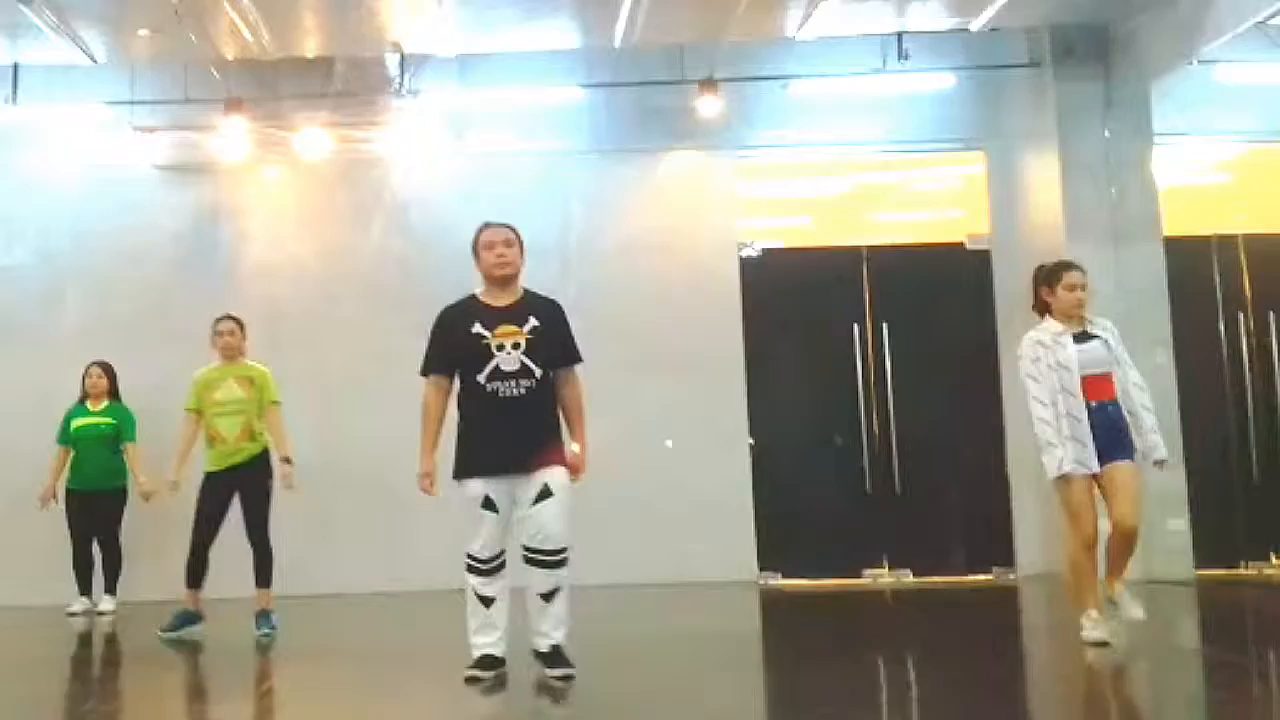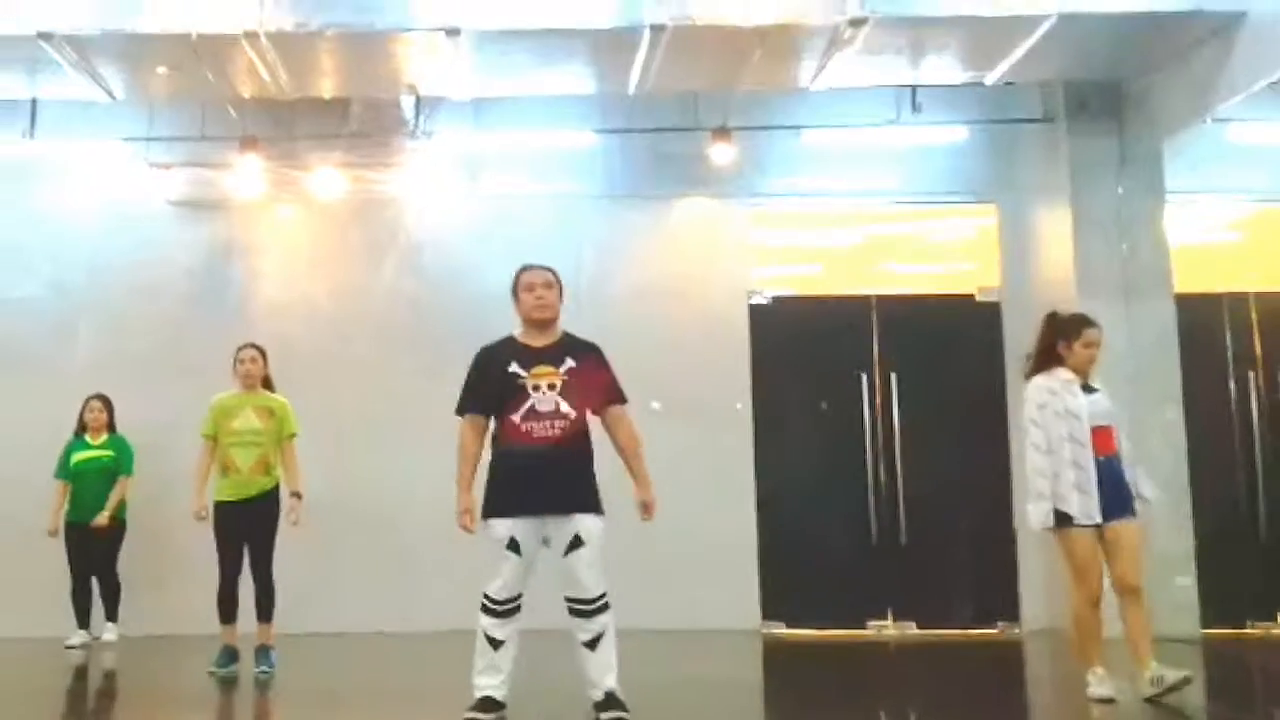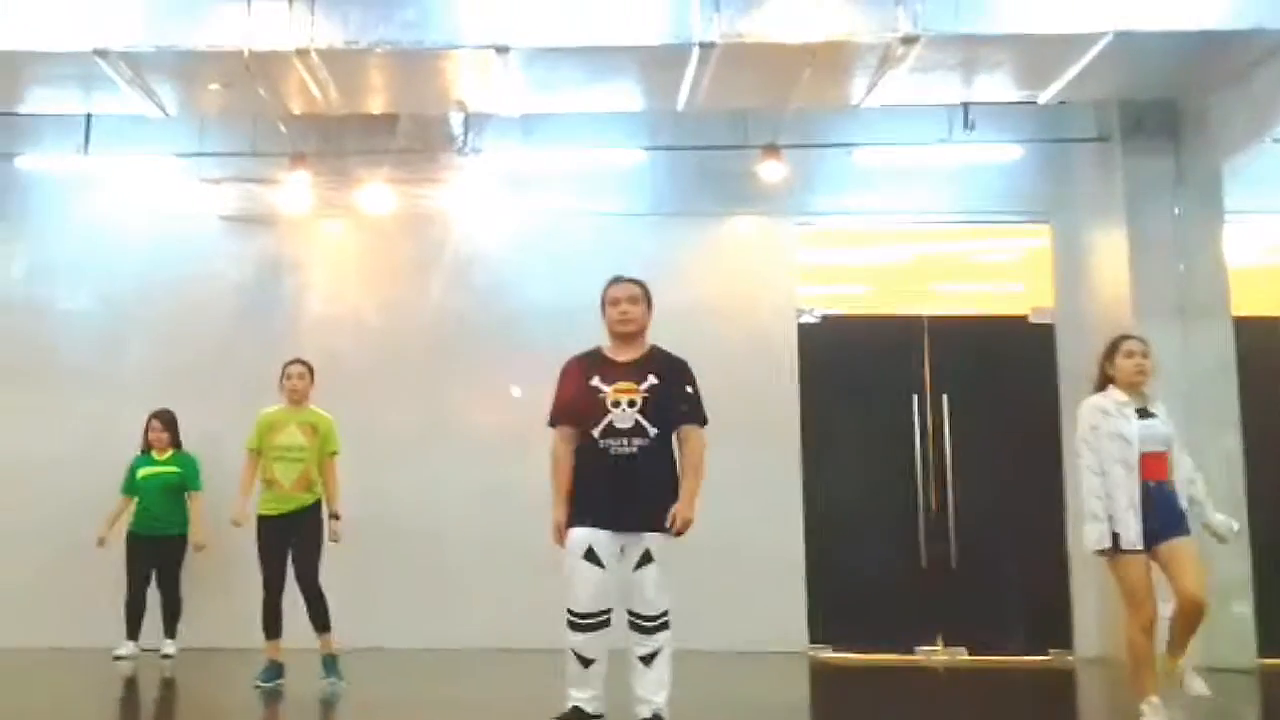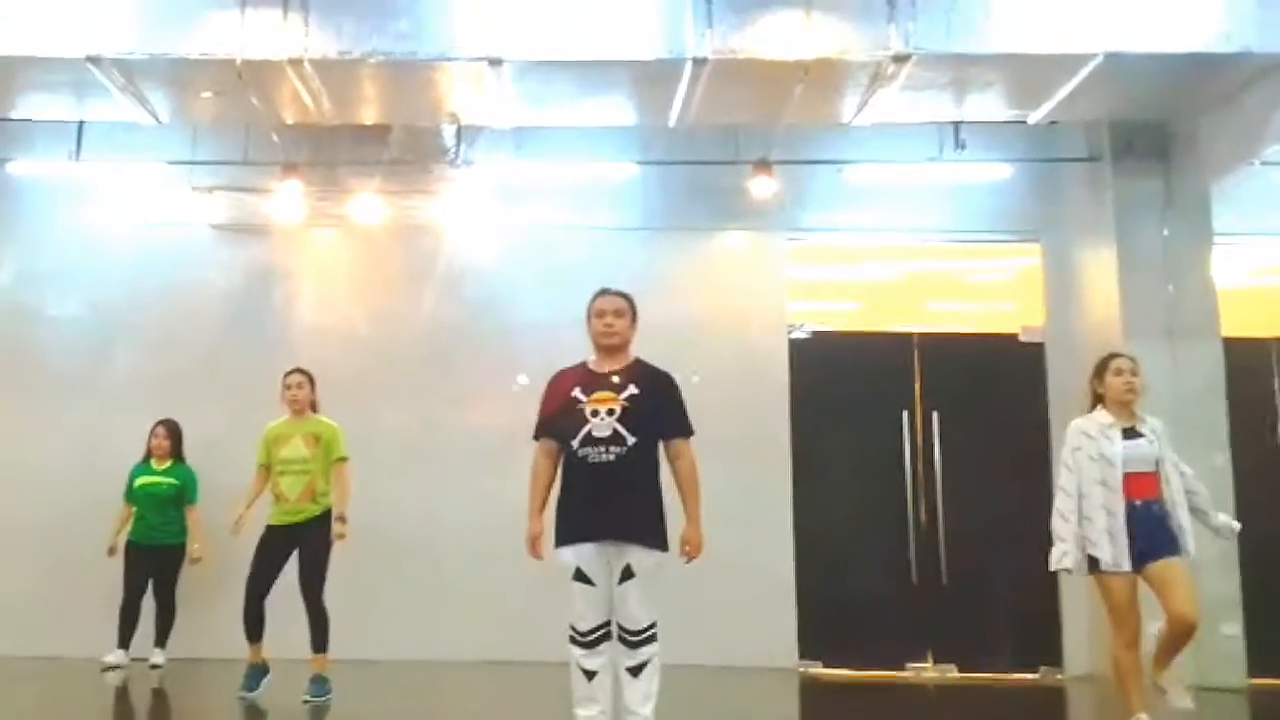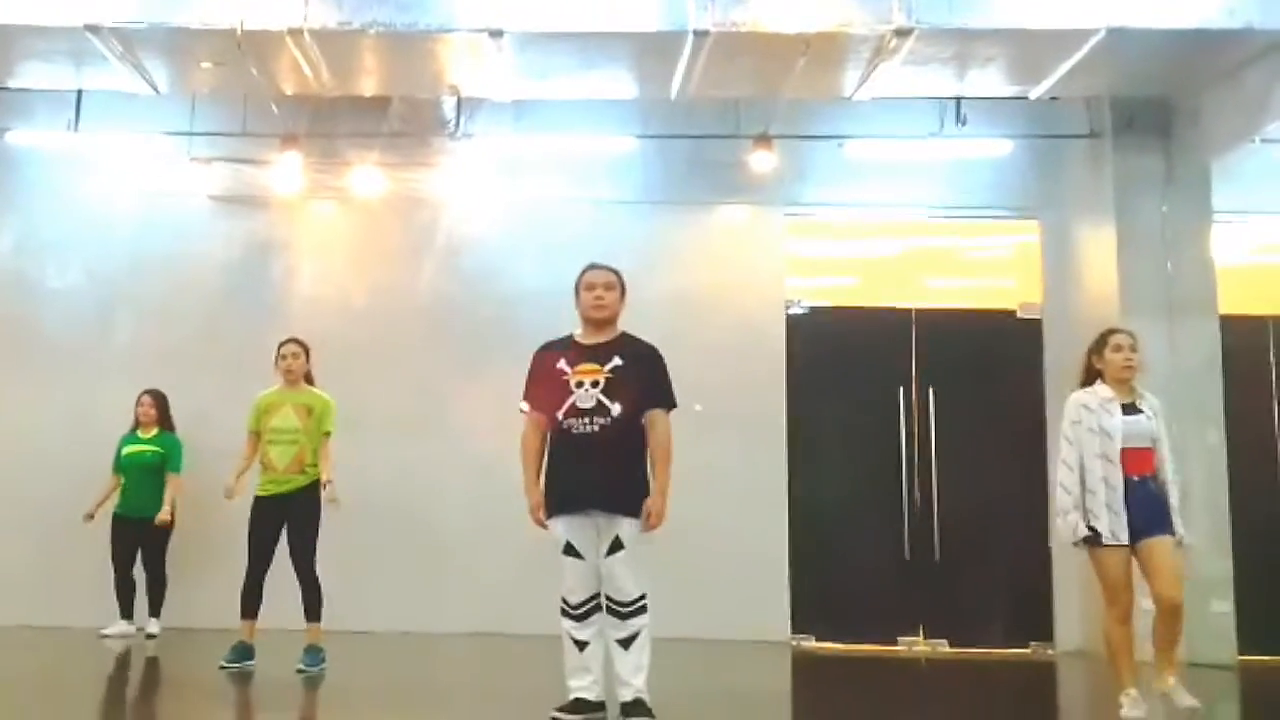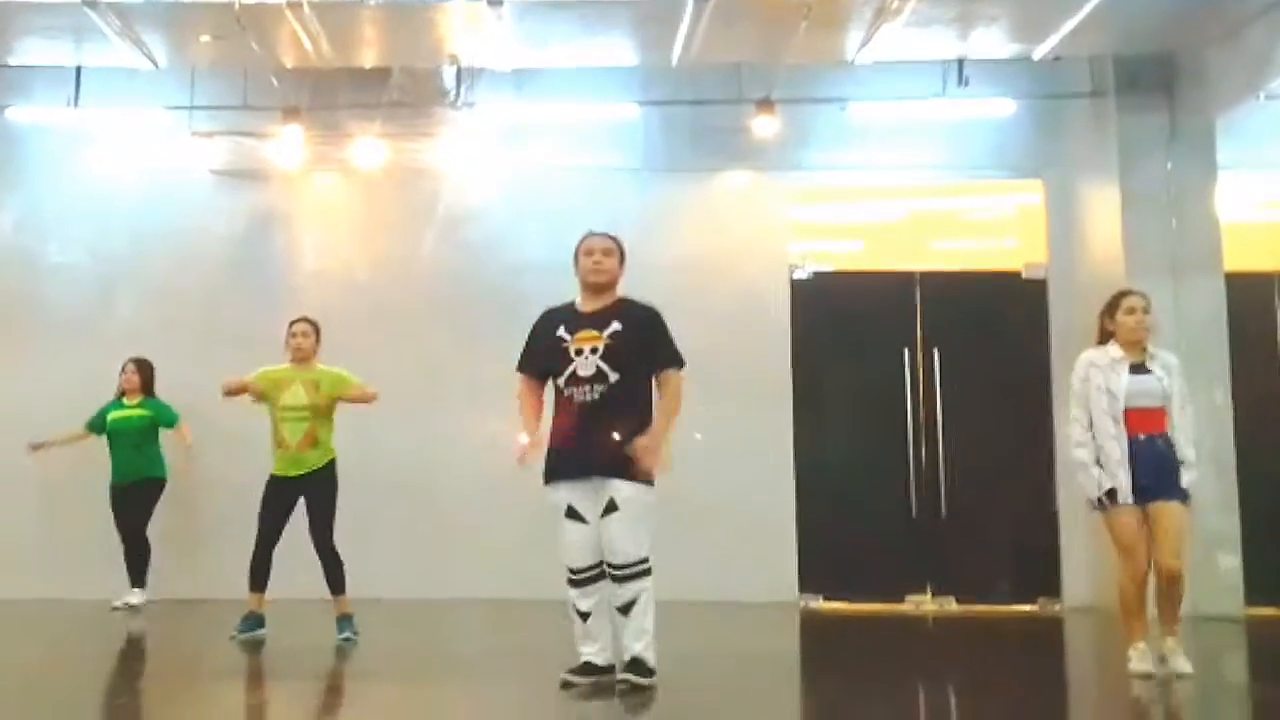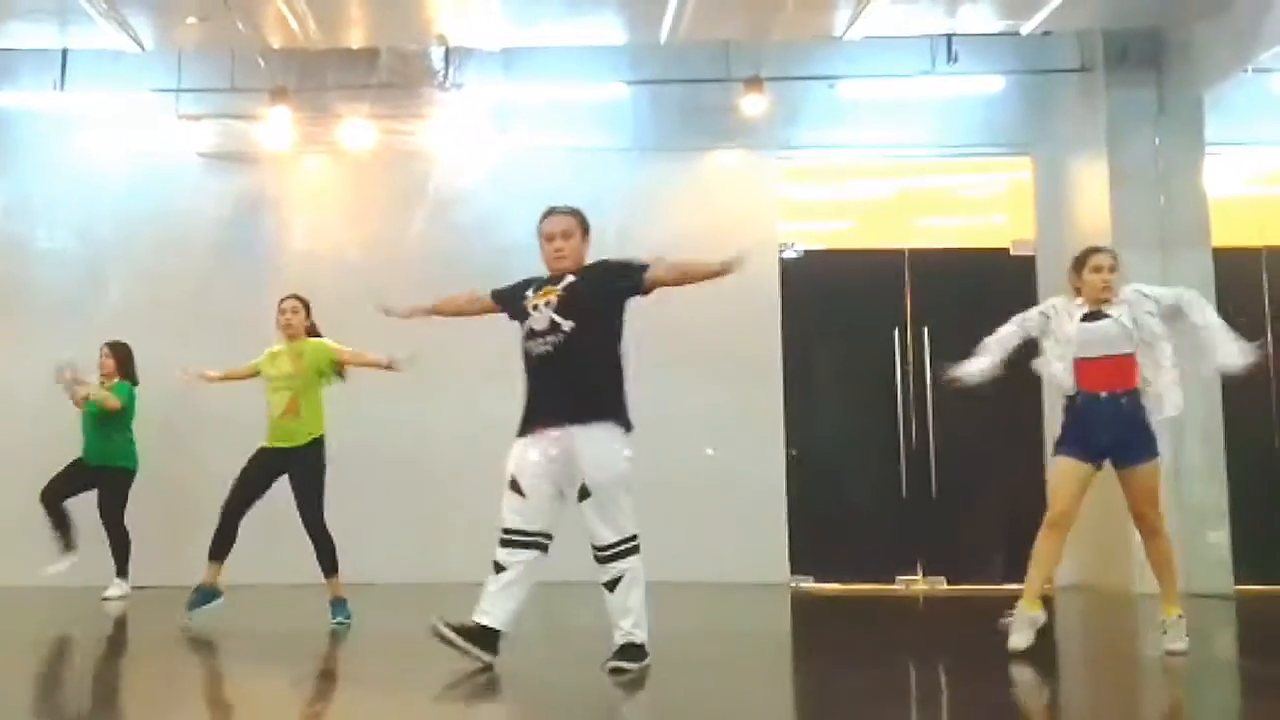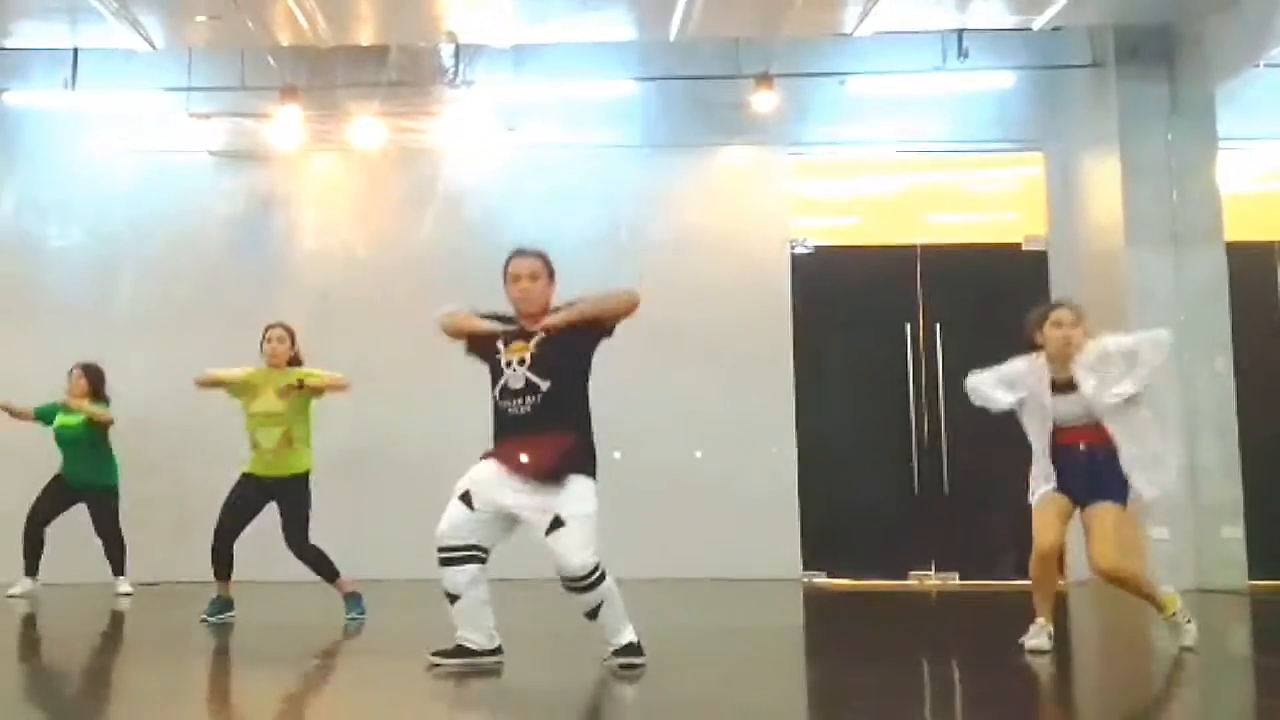
dt=0.4s
person 1, frame 1
left shoulder: (548, 312)
right shoulder: (454, 319)
left elbow: (568, 382)
right elbow: (437, 389)
left wrist: (579, 443)
right wrist: (427, 454)
left hip: (543, 455)
right hip: (480, 459)
left knee: (550, 544)
right knee: (485, 555)
left ankle: (549, 644)
right ankle: (489, 650)
person 1, frame 2
left shoulder: (586, 355)
right shoulder: (493, 358)
left elbow: (617, 420)
right elbow: (472, 427)
left wrist: (642, 482)
right wrist: (465, 491)
left hip: (576, 497)
right hip: (511, 499)
left knee: (589, 595)
right knee: (502, 594)
person 1, frame 3
left shoulder: (673, 370)
right shoulder: (579, 370)
left elbow: (691, 439)
right elbow: (564, 441)
left wrist: (687, 499)
right wrist: (559, 505)
left hip: (653, 514)
right hip: (591, 514)
left knee: (649, 614)
right knee: (586, 611)
person 1, frame 4
left shoulder: (656, 382)
right shoulder: (563, 383)
left elbow: (680, 453)
right elbow: (546, 453)
left wrist: (693, 520)
right wrist: (534, 516)
left hip: (638, 525)
right hip: (578, 527)
left knee: (636, 625)
right knee: (587, 626)
person 1, frame 5
left shoulder: (642, 355)
right shoulder: (549, 355)
left elbow: (658, 425)
right elbow: (534, 423)
left wrist: (659, 490)
right wrist: (531, 486)
left hip: (624, 497)
right hip: (567, 497)
left knee: (626, 596)
right knee: (577, 598)
person 1, frame 6
left shoulder: (641, 317)
right shoulder: (551, 323)
left elbow: (672, 376)
right elbow: (530, 382)
left wrist: (657, 434)
right wrist: (529, 429)
left hip: (624, 462)
right hip: (570, 466)
left knee: (627, 561)
right knee: (581, 564)
left ankle: (638, 656)
right ankle: (596, 658)
person 1, frame 7
left shoulder: (604, 279)
right shoulder: (525, 290)
left elbow: (658, 272)
right elbow: (479, 302)
left wrist: (715, 269)
right wrist: (420, 308)
left hip: (593, 427)
right hip: (538, 429)
left knee: (613, 535)
right knee: (520, 531)
left ankle: (632, 640)
right ankle: (487, 629)
person 1, frame 8
left shoulder: (572, 326)
right shoulder: (496, 330)
left elbow: (627, 300)
right elbow: (450, 321)
left wrist: (565, 317)
right wrist: (489, 327)
left hip: (565, 474)
right hip: (503, 468)
left knee: (577, 565)
right knee: (453, 537)
left ankle: (624, 640)
right ankle: (479, 643)
person 2, frame 1
left shoulder: (1106, 330)
right shoulder: (1036, 342)
left elbow: (1132, 384)
right elbow: (1040, 401)
left wrist: (1151, 436)
right wrist: (1055, 452)
left hip: (1114, 429)
right hip: (1073, 437)
left knee: (1128, 522)
right knee: (1083, 533)
left ankle: (1115, 585)
right ankle: (1090, 615)
person 2, frame 2
left shoulder: (1097, 388)
right shoulder: (1042, 387)
right elbow: (1039, 447)
left wrist: (1140, 485)
right wrist: (1041, 502)
left hip: (1114, 483)
right hip: (1074, 491)
left knee: (1131, 583)
right knee: (1088, 588)
left ankle: (1150, 672)
right ankle: (1095, 672)
person 2, frame 3
left shoulder: (1159, 411)
right shoulder: (1095, 409)
left elbow: (1181, 465)
right elbow: (1090, 469)
left wrist: (1211, 515)
right wrist: (1098, 524)
left hip: (1166, 508)
right hip: (1125, 514)
left knee: (1195, 596)
right knee: (1142, 615)
left ankle: (1174, 658)
person 2, frame 4
left shoulder: (1153, 428)
right shoulder: (1083, 430)
left elbow: (1180, 476)
right elbow: (1070, 490)
left wrist: (1214, 518)
right wrist: (1065, 544)
left hip: (1157, 526)
right hip: (1111, 533)
left knee: (1186, 615)
right knee: (1127, 632)
left ankle: (1161, 669)
person 2, frame 5
left shoulder: (1151, 404)
right shoulder: (1082, 404)
left elbow: (1163, 461)
right elbow: (1069, 464)
left wrist: (1176, 510)
right wrist: (1071, 516)
left hip: (1152, 502)
right hip: (1108, 507)
left knee: (1171, 598)
right knee: (1119, 608)
left ankle: (1169, 678)
person 2, frame 6
left shoulder: (1167, 363)
right shoulder: (1092, 362)
left elbow: (1182, 419)
right elbow: (1078, 424)
left wrist: (1188, 466)
right wrist: (1091, 474)
left hip: (1164, 470)
right hip: (1117, 472)
left knee: (1171, 566)
right knee: (1135, 568)
left ankle: (1170, 644)
right ankle: (1138, 644)
person 2, frame 7
left shoulder: (1137, 301)
right shoulder: (1057, 311)
left elbow: (1189, 302)
right elbow: (1013, 331)
left wrist: (1221, 342)
right wrist: (983, 363)
left hip: (1129, 419)
right hip: (1081, 422)
left knee: (1150, 522)
right knee: (1056, 518)
left ankle: (1173, 614)
right ankle: (1028, 612)
person 2, frame 8
left shoulder: (1101, 353)
right shoulder: (1027, 369)
left elbow: (1159, 340)
right elbow: (976, 381)
left wrist: (1132, 384)
right wrist: (1002, 397)
left hip: (1105, 471)
right hip: (1056, 471)
left knee: (1108, 565)
right knee: (1045, 546)
left ankle: (1169, 606)
right ankle: (1043, 622)
person 3, frame 1
left shoulder: (260, 375)
right shoulder: (202, 379)
left elbow: (273, 420)
right elbow: (191, 425)
left wrist: (285, 459)
right wrist: (178, 467)
left hip: (254, 464)
right hip: (217, 468)
left knee: (258, 537)
right knee: (200, 539)
left ankle: (265, 611)
right ankle: (191, 610)
person 3, frame 2
left shoulder: (278, 406)
right shoulder: (219, 405)
left elbow: (287, 454)
right elbow: (208, 453)
left wrist: (295, 493)
right wrist: (199, 494)
left hip: (264, 497)
right hip: (226, 499)
left knee: (261, 572)
right knee: (228, 572)
left ankle: (263, 647)
right ankle: (229, 647)
person 3, frame 3
left shoulder: (323, 423)
right shoulder: (265, 420)
left elbow: (329, 473)
right elbow: (251, 464)
left wrist: (334, 515)
right wrist: (241, 501)
left hip: (307, 512)
right hip: (270, 513)
left knee: (308, 582)
right knee: (272, 588)
left ankle: (329, 656)
right ankle: (273, 663)
person 3, frame 4
left shoulder: (327, 430)
right shoulder: (272, 432)
left elbow: (341, 478)
right elbow: (262, 476)
left wrist: (341, 517)
right wrist: (245, 507)
left hip: (315, 522)
right hip: (279, 523)
left knee: (312, 597)
right knee: (254, 590)
left ankle: (320, 677)
right ankle: (257, 664)
person 3, frame 5
left shoulder: (320, 402)
right shoulder: (263, 401)
left elbow: (325, 448)
right elbow: (252, 445)
left wrist: (328, 482)
right wrist: (237, 476)
left hip: (304, 493)
right hip: (267, 493)
left knee: (304, 568)
right knee: (256, 568)
left ankle: (314, 647)
right ankle: (245, 645)
person 3, frame 6
left shoulder: (330, 376)
right shoulder: (271, 376)
left elbow: (370, 394)
right elbow: (228, 390)
left wrist: (334, 396)
right wrist: (238, 386)
left hip: (321, 470)
right hip: (284, 472)
left knee: (323, 543)
right knee: (264, 542)
left ankle: (344, 617)
right ankle: (254, 616)
person 3, frame 7
left shoulder: (316, 349)
right shoulder: (273, 353)
left elbow: (349, 356)
right elbow: (251, 370)
left wrist: (386, 363)
right wrist: (216, 376)
left hip: (306, 447)
right hip: (272, 448)
left knee: (313, 523)
right knee: (231, 511)
left ankle: (337, 600)
right ankle: (208, 587)
person 3, frame 8
left shoulder: (302, 379)
right shoulder: (247, 378)
left elbow: (342, 383)
right elbow: (201, 381)
left wrist: (301, 380)
right wrist: (223, 377)
left hip: (294, 475)
right hip: (256, 476)
left knee: (298, 545)
right knee: (222, 535)
left ankle: (350, 594)
right ankle: (223, 599)
person 4, frame 1
left shoulder: (120, 412)
right shoulder: (73, 413)
left elbow: (129, 448)
right elbow: (63, 451)
left wrist: (139, 479)
right wrist: (51, 484)
left hip: (111, 489)
right hip: (77, 489)
left knee: (108, 541)
right knee: (80, 544)
left ankle: (110, 595)
right ankle: (84, 597)
person 4, frame 2
left shoulder: (119, 445)
right shoulder: (73, 446)
left elbow: (122, 482)
right elbow: (63, 484)
left wrist: (106, 513)
right wrist: (55, 517)
left hip: (108, 521)
right hip: (77, 522)
left knee: (105, 571)
right knee: (79, 575)
left ankle: (111, 623)
right ankle: (83, 630)
person 4, frame 3
left shoulder: (185, 462)
right shoulder: (139, 462)
left elbow: (194, 498)
right elbow: (126, 498)
left wrist: (197, 530)
right wrist: (107, 528)
left hip: (173, 535)
right hip: (140, 534)
left knee: (169, 587)
right knee: (135, 587)
left ankle: (170, 640)
right ankle: (131, 643)
person 4, frame 4
left shoulder: (184, 473)
right shoulder: (138, 470)
left elbow: (190, 510)
right elbow: (128, 507)
left wrist: (195, 544)
right wrist: (114, 538)
left hip: (170, 546)
right hip: (138, 542)
left knee: (164, 597)
right knee: (131, 595)
left ankle: (159, 650)
right ankle: (121, 651)
person 4, frame 5
left shoulder: (169, 442)
right shoulder: (126, 440)
left elbow: (172, 478)
right elbow: (116, 477)
left wrist: (167, 508)
right wrist: (97, 506)
left hip: (155, 517)
right hip: (125, 514)
left knee: (154, 566)
right knee: (121, 566)
left ankle: (154, 620)
right ankle: (126, 621)
person 4, frame 6
left shoulder: (153, 406)
right shoulder: (111, 408)
left elbow: (177, 423)
right elbow: (85, 431)
left wrist: (186, 438)
right wrist: (50, 443)
left hip: (149, 477)
right hip: (120, 480)
left knee: (135, 528)
right knee: (126, 534)
left ankle: (139, 589)
right ankle: (135, 588)
person 4, frame 7
left shoulder: (124, 389)
right shoulder: (100, 386)
left elbow: (113, 404)
right elbow: (82, 404)
left wrist: (89, 389)
right wrist: (71, 384)
left hip: (117, 464)
right hip: (91, 461)
left knee: (112, 520)
right knee: (49, 495)
left ankle: (121, 581)
right ankle: (68, 551)
person 4, frame 8
left shoulder: (95, 410)
right shoulder: (57, 408)
left elbow: (107, 419)
right elbow: (27, 414)
left wrist: (80, 405)
left hip: (101, 483)
right hip: (67, 480)
left knee: (108, 530)
right knee: (34, 522)
left ankle: (121, 578)
right ankle: (30, 579)
